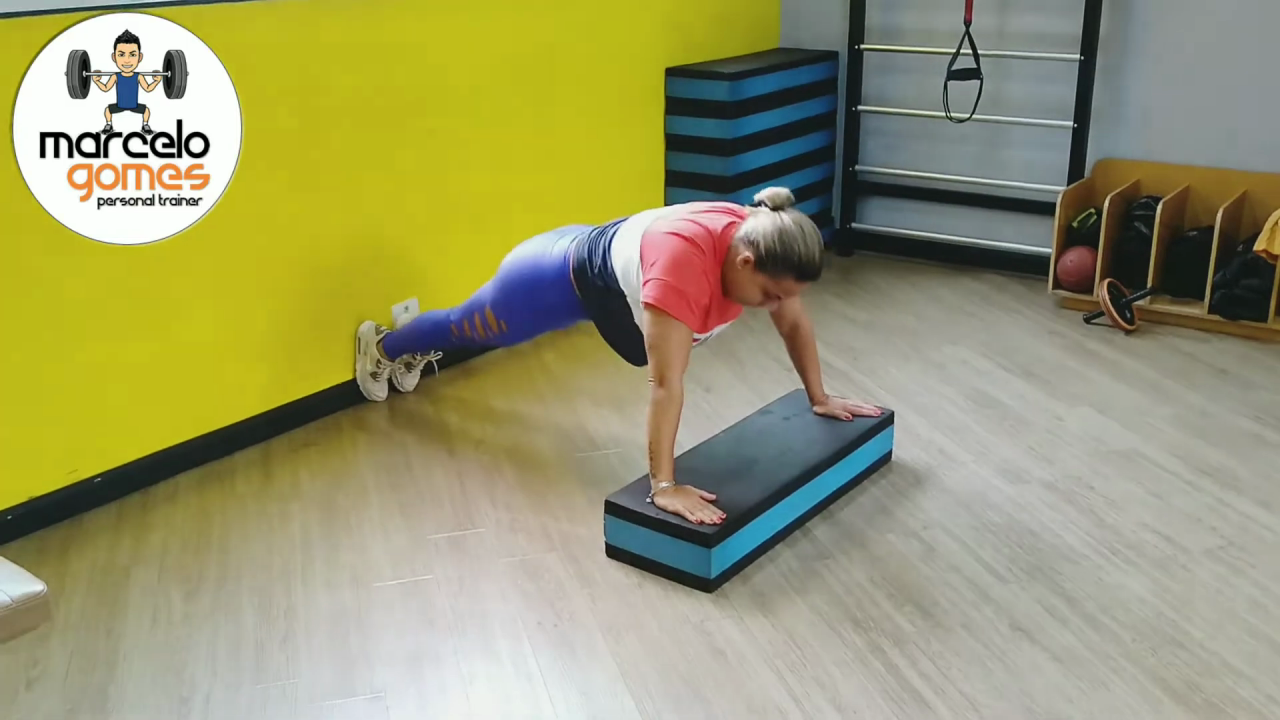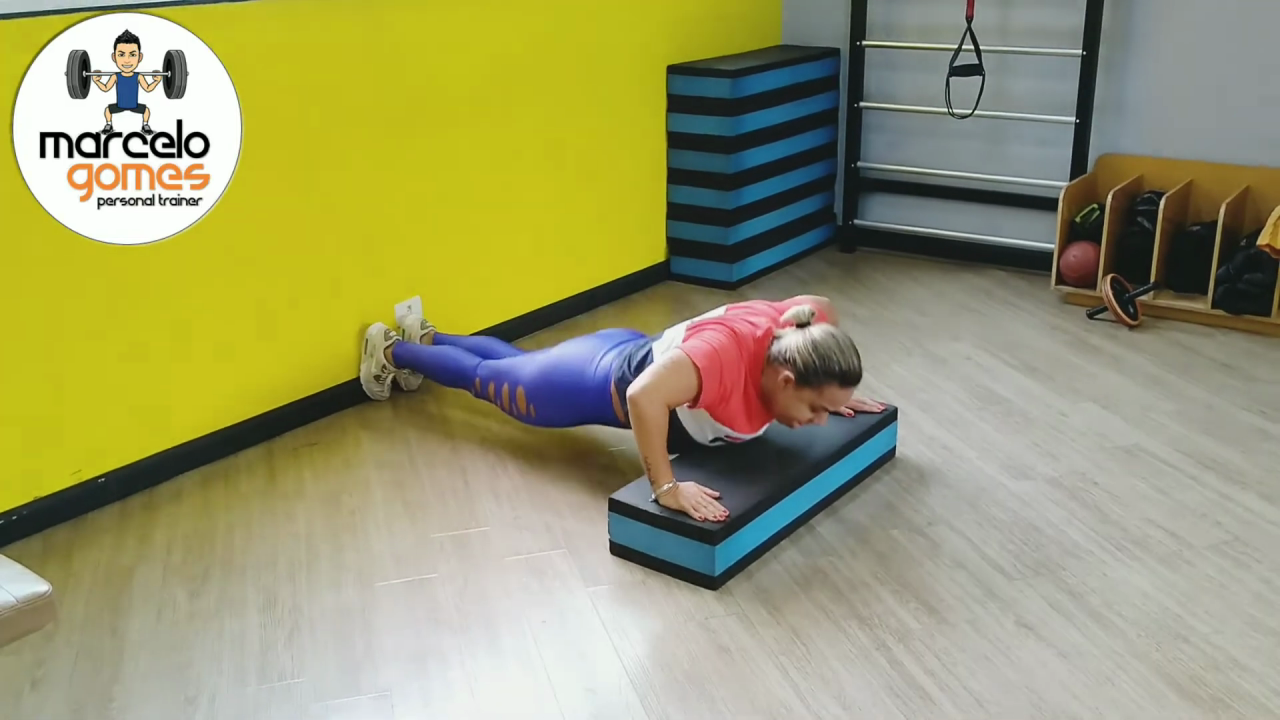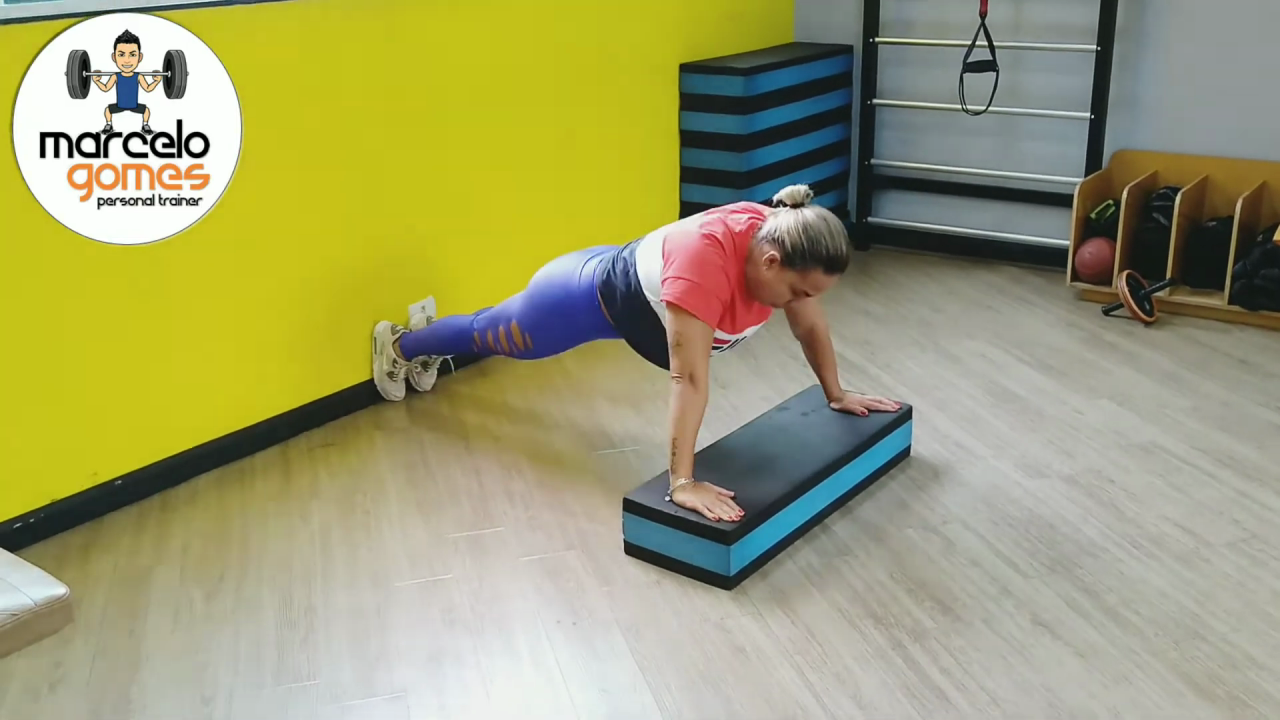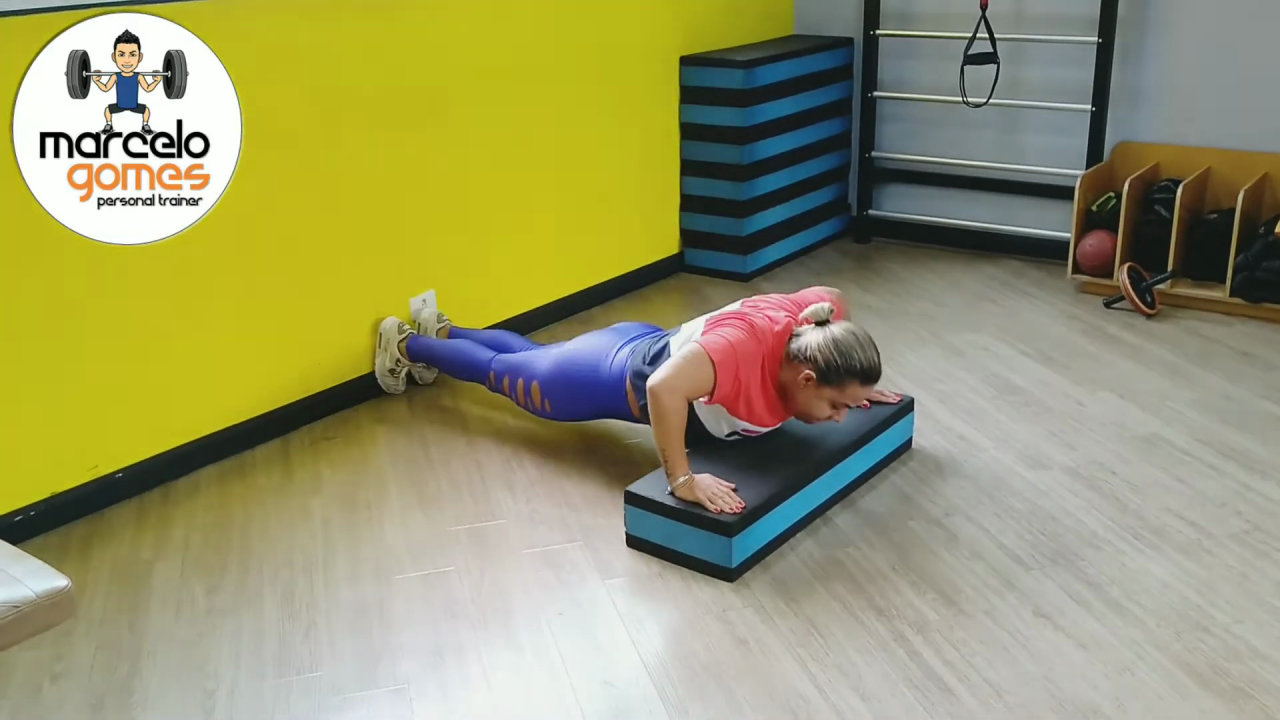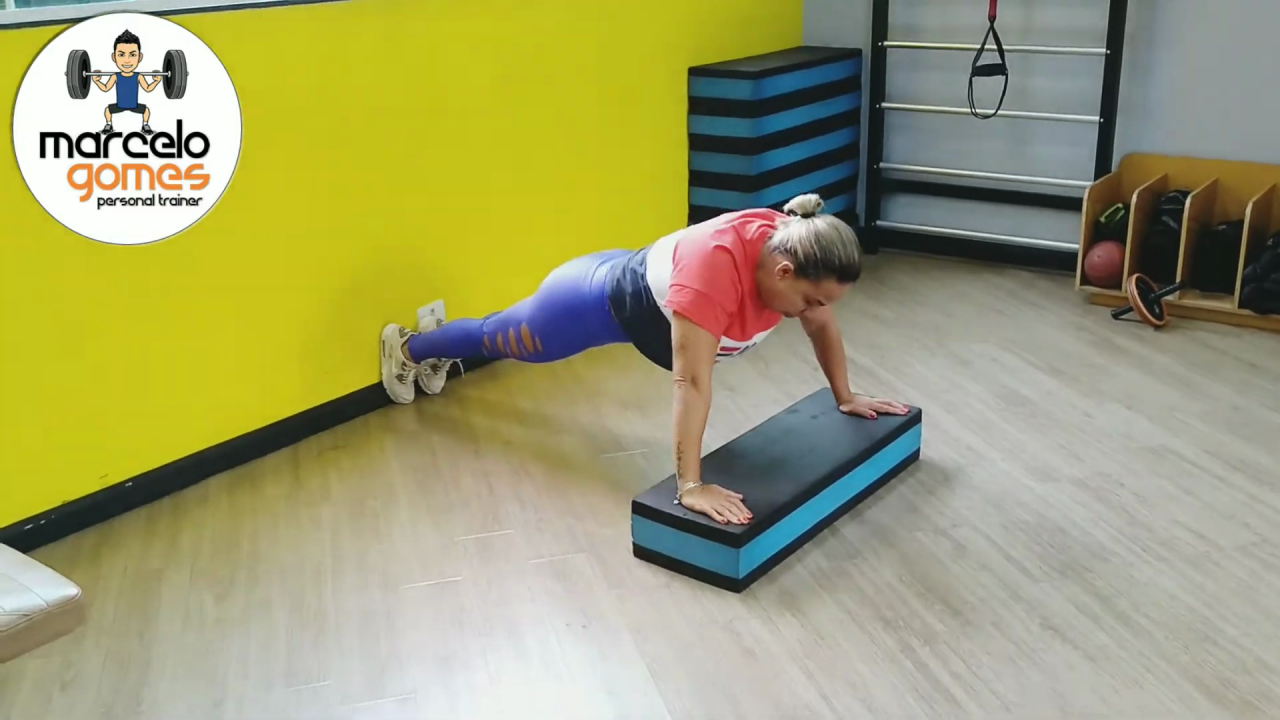
dt=1s
person 1, frame 1
left shoulder: (764, 241)
right shoulder: (685, 259)
left elbow: (795, 322)
right elbow: (665, 383)
left wrist: (820, 399)
right wrist: (664, 487)
left hip: (598, 276)
right hip: (559, 275)
left knee: (474, 331)
right knee: (465, 328)
left ankle: (413, 353)
right ankle: (382, 347)
person 1, frame 2
left shoulder: (795, 336)
right shoulder: (727, 353)
left elbow: (822, 307)
right elbow: (643, 397)
left wrist: (835, 399)
right wrist: (667, 488)
left hip: (633, 352)
right hip: (602, 384)
left knee: (513, 359)
right knee: (486, 380)
left ankle: (425, 336)
right ankle: (391, 348)
person 1, frame 3
left shoulder: (784, 239)
right shoulder: (707, 257)
left elbow: (809, 323)
right elbow: (689, 378)
left wrist: (837, 396)
right wrist: (682, 483)
left hip: (628, 292)
right hip: (587, 295)
left knee: (493, 331)
right knee: (486, 336)
left ankle: (424, 338)
right ankle: (400, 346)
person 1, frame 4
left shoulder: (813, 327)
right shoulder: (744, 347)
left elbow: (835, 296)
right elbow: (663, 388)
left wrist: (847, 392)
right wrist: (682, 480)
left hip: (649, 345)
right hip: (616, 379)
left knee: (532, 353)
right knee: (500, 374)
left ankle: (440, 330)
right ankle: (405, 343)
person 1, frame 5
left shoulder: (797, 247)
right shoulder: (716, 262)
left elbow: (822, 326)
right elbow: (692, 382)
left wrist: (846, 398)
right wrist: (690, 486)
left hip: (635, 291)
right hip: (595, 300)
left knee: (501, 334)
right knee: (496, 340)
left ankle: (437, 332)
right ankle: (409, 349)
